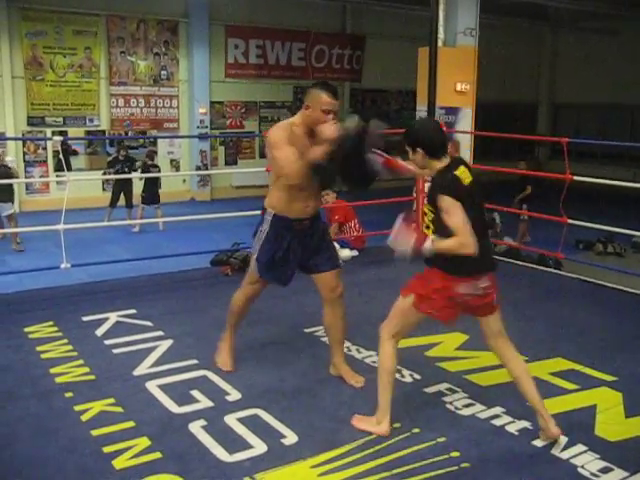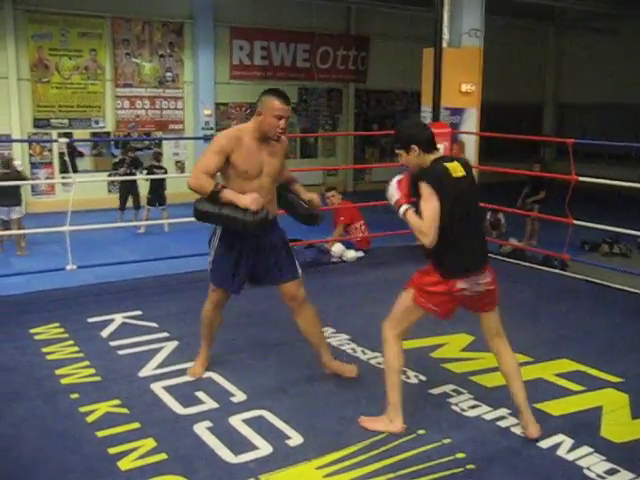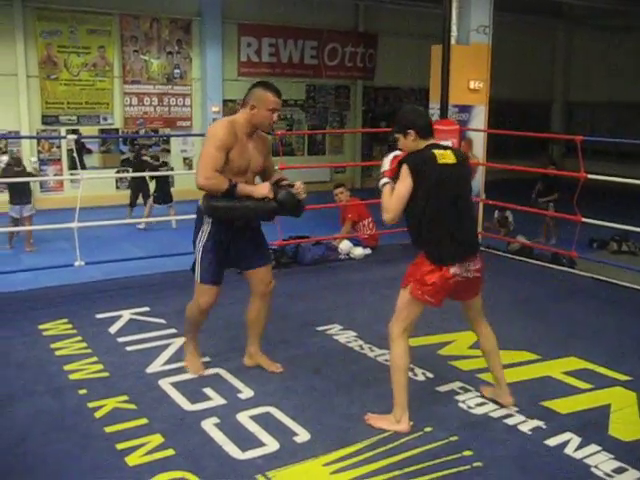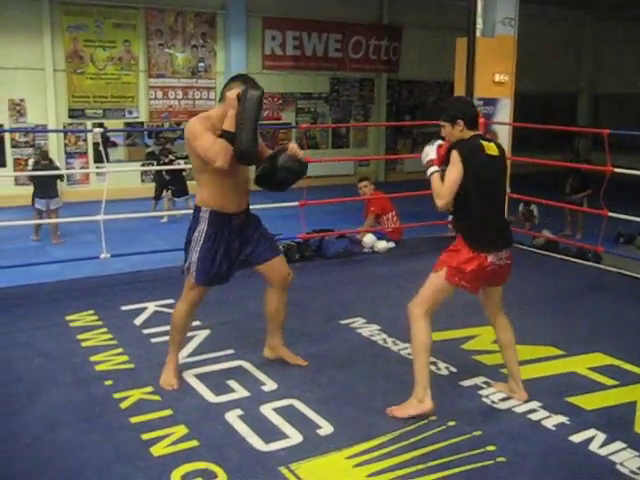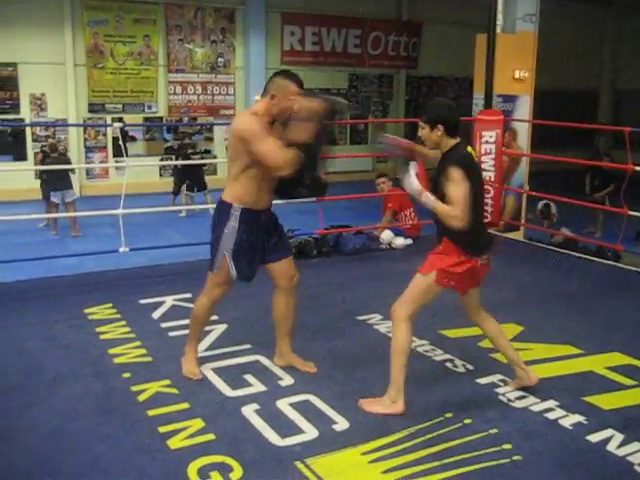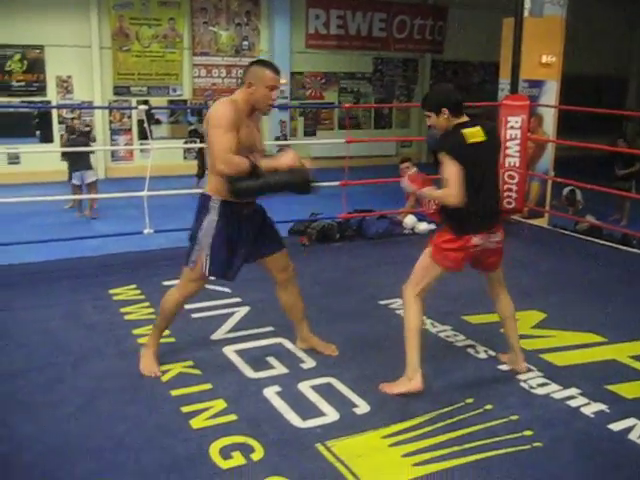
dt=0.4s
person 1, frame 1
left shoulder: (442, 188)
right shoulder: (458, 167)
left elbow: (468, 245)
left wrist: (423, 243)
left hip: (447, 276)
right hip: (481, 276)
left knee: (388, 334)
right knee: (502, 344)
left ankle: (381, 418)
right ankle: (546, 420)
person 1, frame 2
left shoulder: (428, 178)
right shoulder: (463, 168)
left elbow: (428, 237)
left wrist: (402, 204)
left hip: (444, 276)
right hip: (480, 272)
left knee: (391, 332)
right knee: (497, 340)
left ankle: (393, 417)
right ankle: (528, 420)
person 1, frame 3
left shoulder: (413, 162)
right shoulder: (460, 159)
left elbow: (389, 215)
left wrist: (386, 177)
left hip: (435, 263)
right hip: (470, 258)
left knee: (397, 331)
right knee: (478, 321)
left ankle: (399, 416)
right ankle: (502, 389)
person 1, frame 4
left shoulder: (461, 149)
right shoulder: (497, 151)
left elbow: (443, 201)
left wrist: (432, 165)
left hip: (471, 249)
right hip: (500, 248)
left knee: (418, 309)
right knee: (496, 313)
left ankle: (421, 397)
right ankle: (516, 385)
person 1, frame 5
left shoulder: (455, 163)
right shoulder: (460, 151)
left elbow: (458, 219)
left wrist: (422, 192)
right wrist: (412, 149)
left hip: (459, 251)
right hip: (475, 250)
left knee: (401, 313)
right knee: (476, 313)
left ankle: (393, 399)
right ankle: (523, 372)
person 1, frame 6
left shoulder: (450, 144)
right shoulder: (488, 132)
left elbow: (454, 197)
left wrist: (421, 188)
left hip: (459, 234)
right hip: (492, 230)
left knee: (411, 292)
right knee: (498, 288)
left ankle: (412, 376)
right ankle: (517, 356)
person 2, frame 1
left shoulder: (329, 133)
right shoulder: (280, 133)
right elbow: (294, 177)
right wrist: (323, 146)
left hip: (313, 224)
right hip: (279, 223)
left knee: (334, 292)
right knee: (251, 288)
left ankle: (338, 362)
right ankle: (227, 340)
person 2, frame 2
left shoulder: (281, 145)
right shoulder: (229, 140)
right elbow: (195, 180)
left wrist: (302, 193)
right wrist: (235, 197)
left hip: (269, 231)
right hip: (233, 232)
left knee: (296, 298)
right knee: (216, 299)
left ankle: (328, 359)
right ankle: (203, 355)
person 2, frame 3
left shoulder: (262, 139)
right shoulder: (222, 131)
left elbow: (268, 174)
right elbow: (204, 179)
left wrist: (288, 185)
right wrist: (251, 189)
left hip: (246, 221)
right hip: (215, 221)
left knee: (264, 286)
right knee: (206, 299)
left ankle: (253, 352)
right ankle: (191, 345)
person 2, frame 4
left shoulder: (245, 125)
right shoulder: (199, 125)
left elbow: (265, 159)
right elbow: (221, 160)
left wrist: (287, 152)
right wrist: (232, 114)
left hip: (244, 218)
right hip: (211, 221)
left knee: (282, 276)
right knee: (192, 295)
left ankle: (274, 344)
right ankle: (171, 361)
person 2, frame 5
left shoulder: (279, 125)
right shoulder: (249, 122)
left elbow: (291, 163)
right elbow: (283, 166)
right wrist: (308, 130)
left hip: (265, 215)
right hip: (237, 215)
left knee: (288, 279)
right knee: (216, 289)
left ankle: (284, 351)
right ankle: (190, 350)
person 2, frame 6
left shoulder: (254, 117)
right shoulder: (224, 111)
right elbow: (225, 165)
left wrist: (288, 165)
right wrist: (274, 164)
left hip: (249, 208)
right hip: (219, 210)
left knee: (285, 272)
right knee: (190, 284)
left ankle: (305, 336)
right ankle: (151, 345)
